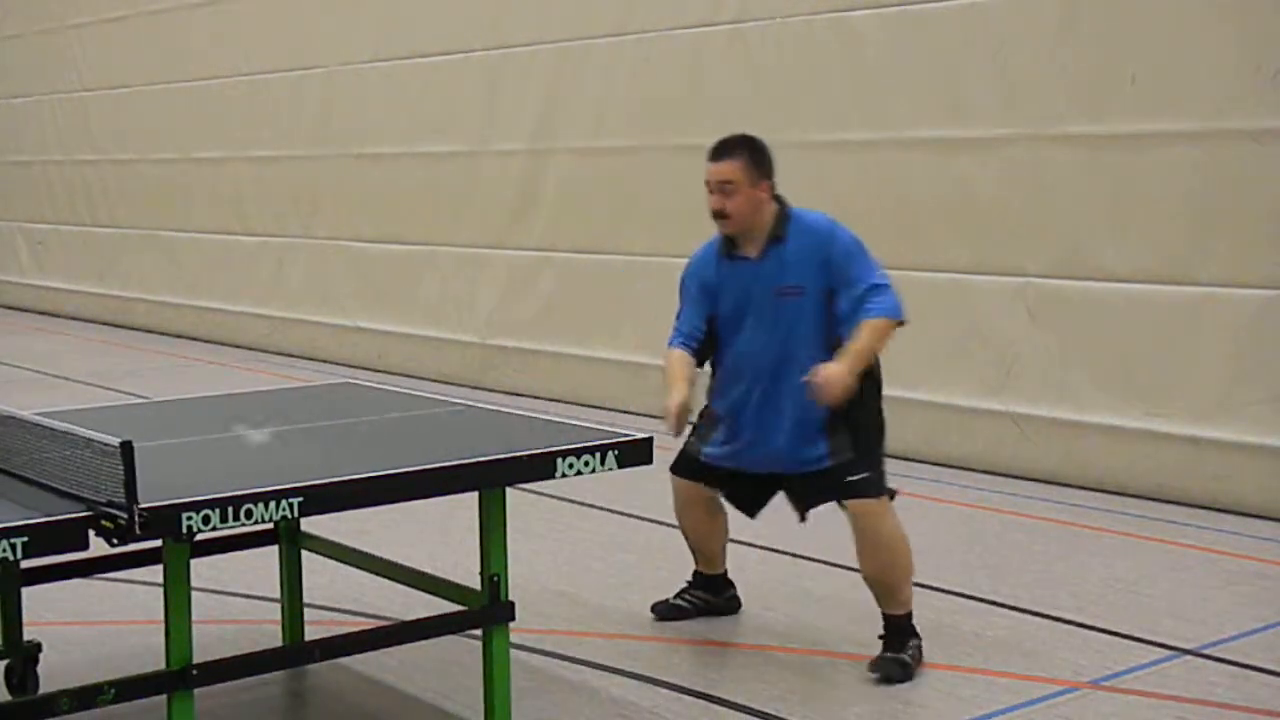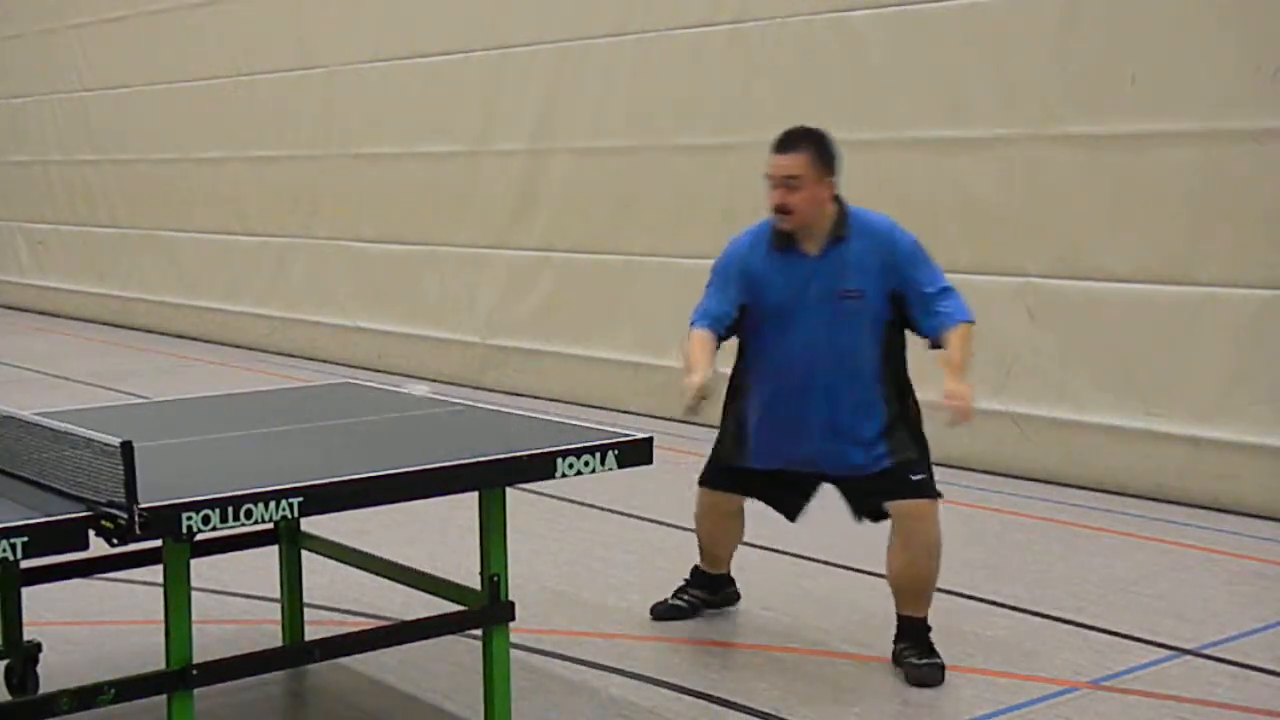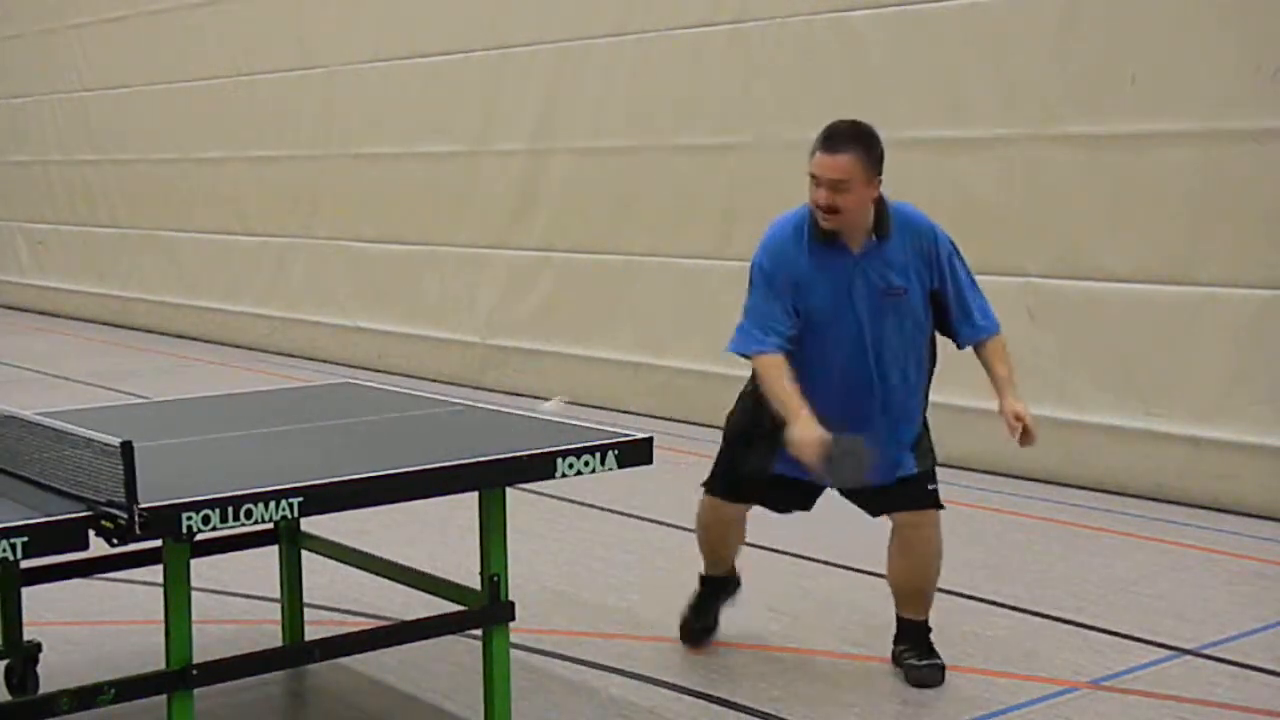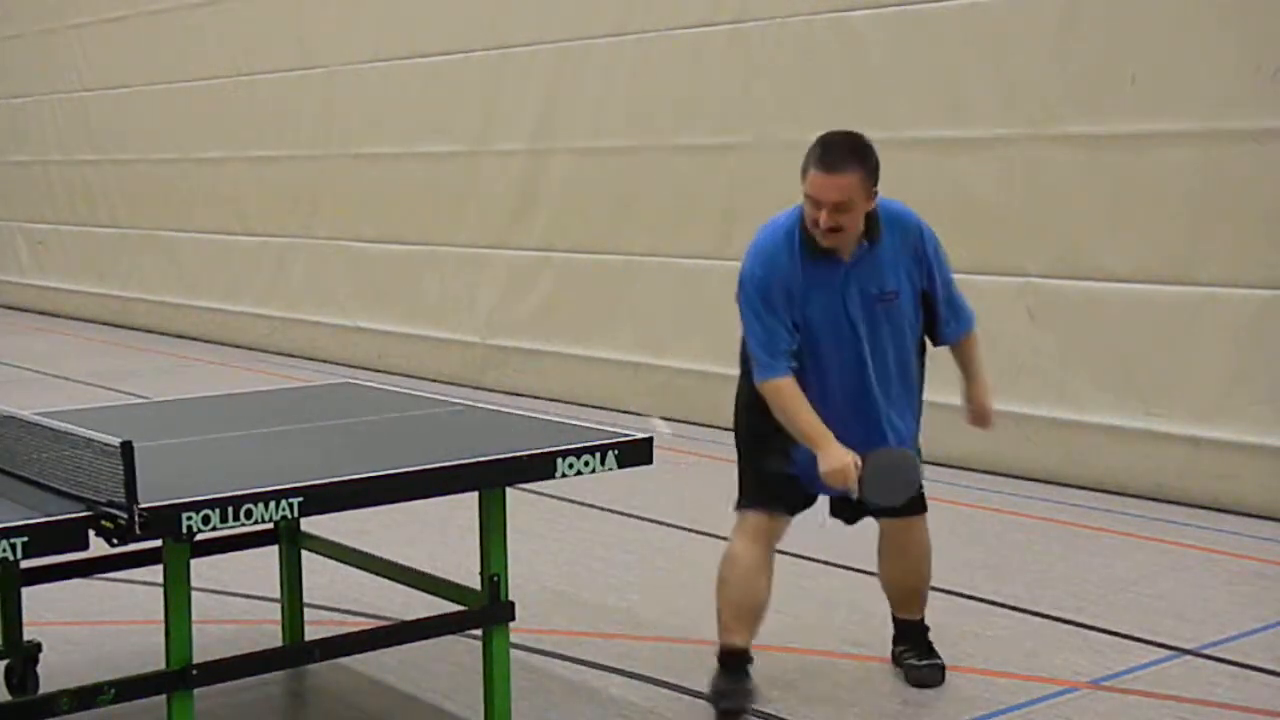
dt=0.2s
person 1, frame 1
left shoulder: (824, 238)
right shoulder: (706, 264)
left elbow: (880, 309)
right elbow: (688, 340)
left wrist: (847, 366)
right wrist: (678, 388)
left hip: (828, 412)
right hip: (741, 413)
left knee: (869, 506)
right knee: (690, 481)
left ankle: (902, 632)
right ankle: (713, 585)
person 1, frame 2
left shoulder: (884, 241)
right shoulder: (747, 252)
left elbow: (949, 312)
right elbow: (709, 320)
left wrist: (954, 375)
right wrist: (699, 369)
left hip: (871, 417)
right hip: (771, 414)
left knee: (916, 508)
right knee: (716, 491)
left ankle: (913, 635)
right ankle: (713, 581)
person 1, frame 3
left shoulder: (921, 237)
right shoulder: (782, 243)
left elbow: (976, 319)
right elbow: (764, 345)
left wrist: (1006, 392)
right wrist: (799, 421)
left hip: (891, 415)
right hip: (793, 416)
left knee: (919, 515)
right knee: (722, 502)
left ankle: (912, 635)
right ankle: (716, 583)
person 1, frame 4
left shoulder: (908, 234)
right shoulder: (769, 254)
left elbow: (952, 318)
right elbow: (771, 370)
left wrist: (974, 386)
right wrist: (825, 447)
left hip: (882, 416)
right hip: (788, 415)
left knee: (906, 518)
right knee: (758, 523)
left ankle: (910, 635)
right ankle: (732, 666)
